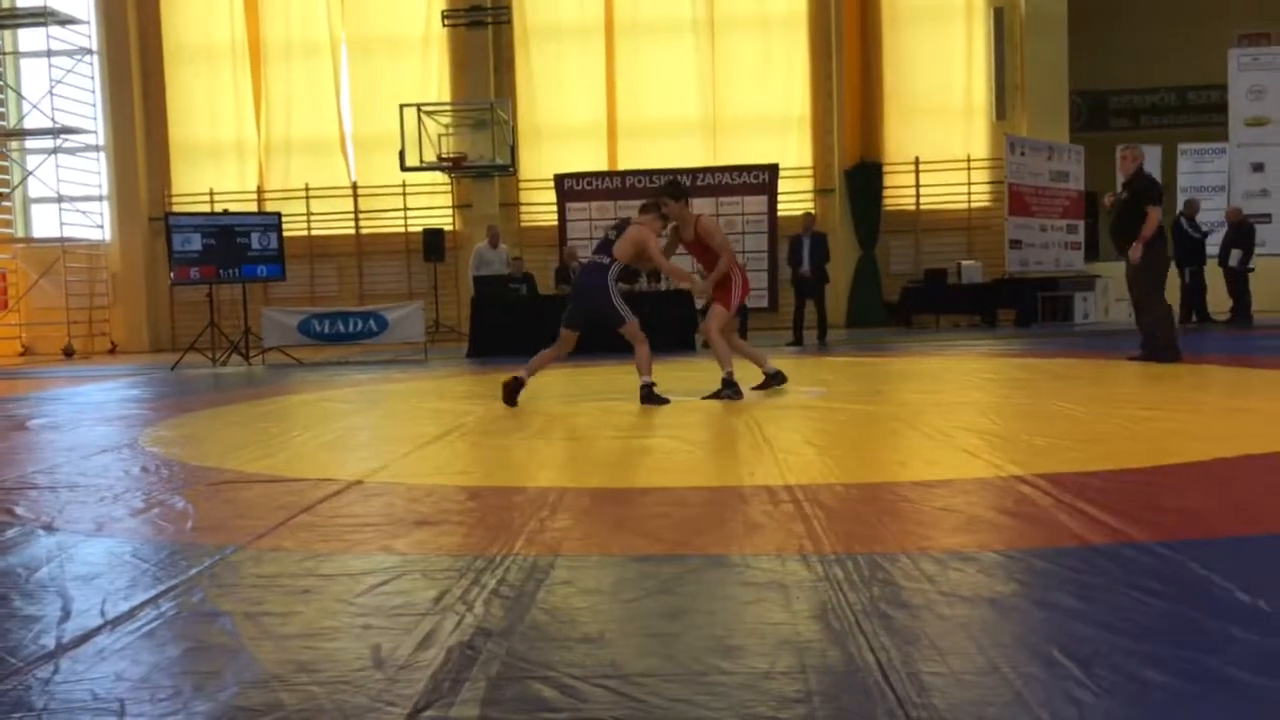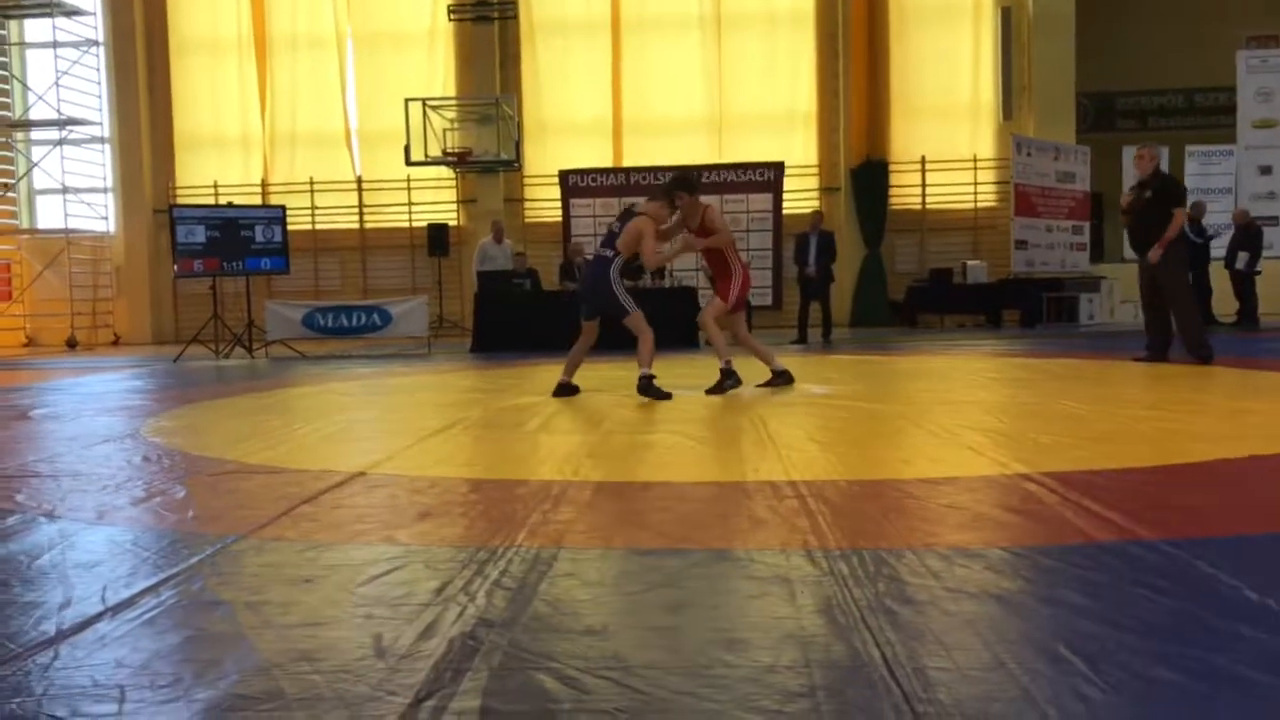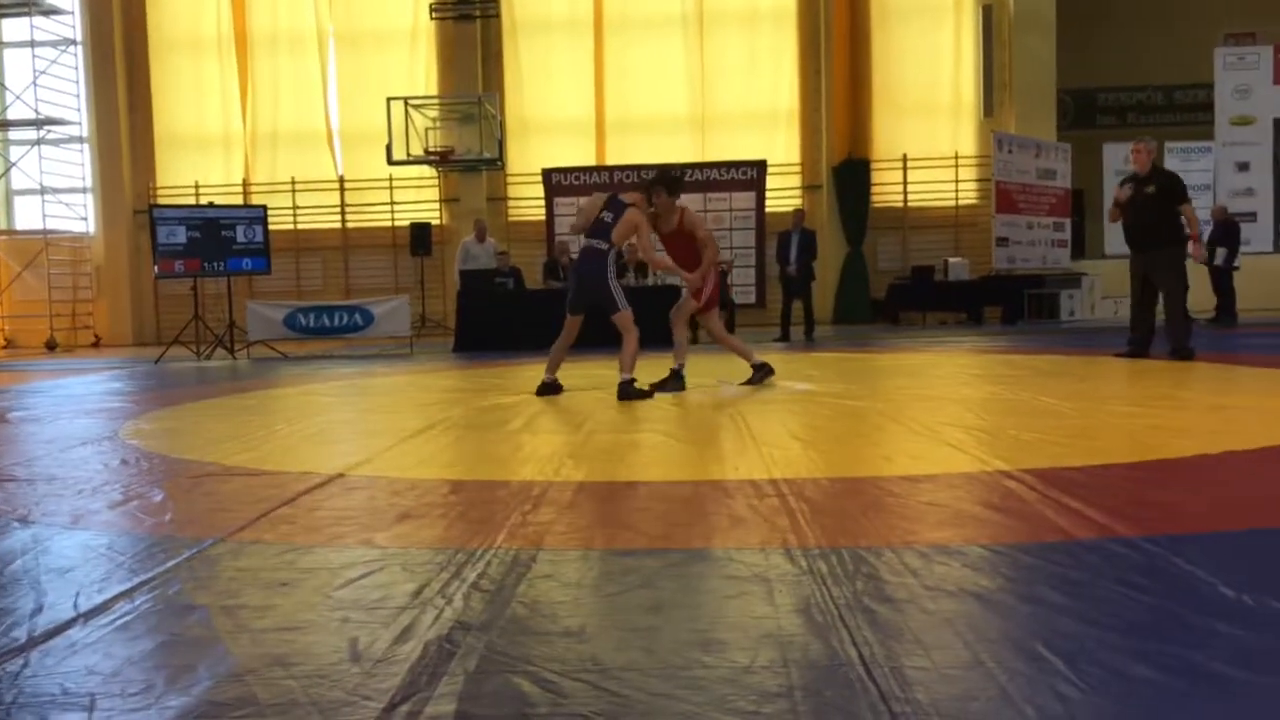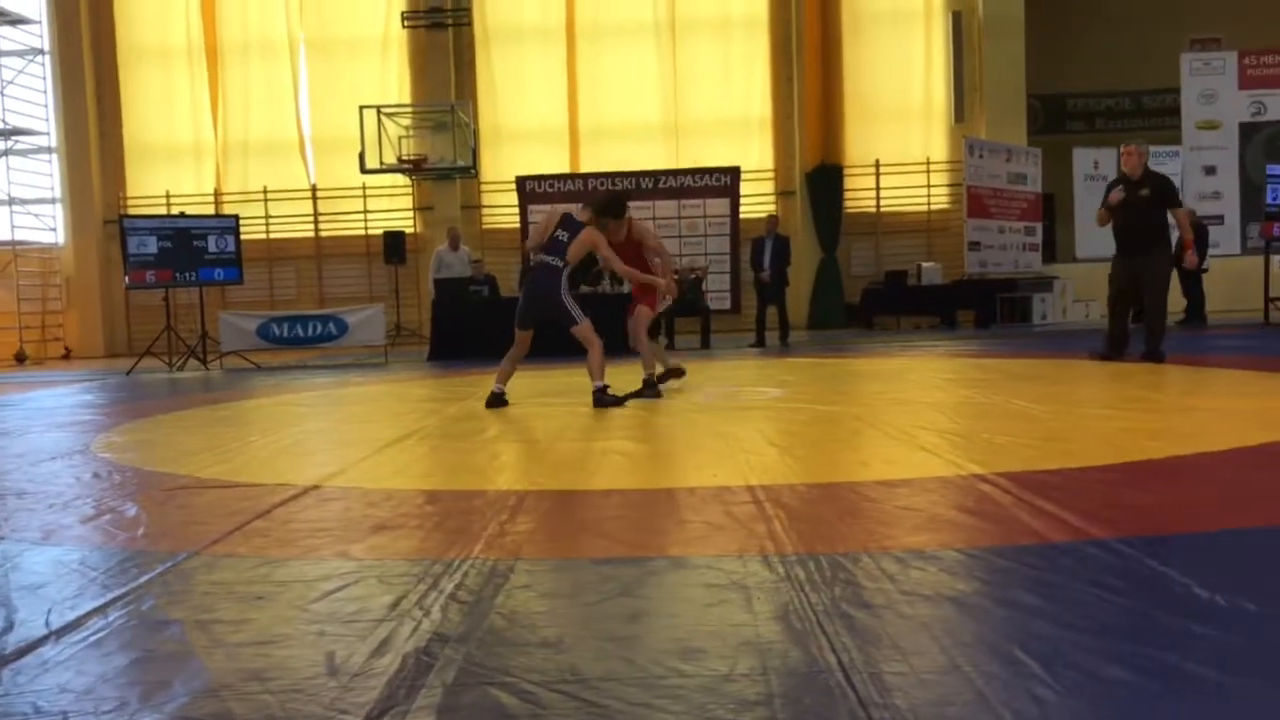
dt=0.3s
person 1, frame 1
left shoulder: (1146, 183)
right shoulder: (1127, 187)
left elbow: (1154, 215)
left wrist: (1138, 243)
right wrist: (1111, 207)
left hip: (1147, 252)
right hip: (1134, 254)
left knee: (1152, 300)
right knee: (1141, 302)
left ankle: (1167, 349)
right ankle: (1150, 349)
person 1, frame 2
left shoulder: (1168, 184)
right shoulder: (1135, 190)
left elbow: (1180, 217)
right elbow: (1128, 224)
left wrist: (1160, 246)
right wrist: (1124, 208)
left hip: (1168, 255)
right hip: (1147, 257)
left knee: (1181, 301)
right knee: (1152, 305)
left ankle: (1199, 348)
right ankle: (1157, 350)
person 1, frame 3
left shoulder: (1168, 179)
right shoulder: (1127, 183)
left elbow: (1187, 212)
right elbow: (1113, 218)
left wrist: (1196, 242)
right wrist: (1118, 201)
left hip: (1166, 251)
right hip: (1139, 253)
left knee: (1174, 299)
right knee: (1140, 301)
left ankle: (1180, 346)
right ankle: (1138, 345)
person 1, frame 4
left shoulder: (1160, 183)
right shoulder: (1115, 186)
left elbow: (1180, 215)
right elbow: (1100, 222)
left wrist: (1189, 248)
right wrist: (1109, 204)
left hip: (1155, 254)
right hip: (1124, 255)
left knee: (1155, 303)
right knee: (1117, 302)
left ankle: (1153, 349)
right ankle: (1114, 347)
person 2, frame 1
left shoulder: (704, 224)
right shoulder: (676, 231)
left elbow: (728, 255)
right elbow: (663, 257)
left wrist: (710, 281)
left hip: (733, 281)
right hip: (721, 283)
left knee: (710, 328)
right knee: (727, 336)
left ankle: (730, 384)
right ankle: (772, 373)
person 2, frame 2
left shoulder: (710, 213)
right shoulder: (685, 219)
left elbow: (727, 238)
left wrist: (703, 242)
left hip: (734, 275)
right hip: (723, 277)
left knee: (706, 318)
right knee: (741, 334)
left ankle: (728, 372)
right ankle: (781, 372)
person 2, frame 3
left shoulder: (688, 218)
right shoulder: (653, 219)
left elbow: (713, 248)
left wrist: (698, 274)
left hip: (706, 276)
right hip: (694, 278)
left knee: (678, 316)
right knee: (717, 333)
left ankle: (676, 375)
right ankle: (760, 366)
person 2, frame 4
left shoulder: (637, 228)
left elbow: (663, 254)
left wrist: (667, 279)
left hip: (653, 285)
right hip: (638, 286)
left knee: (637, 330)
right knee: (635, 337)
left ankle: (649, 384)
right ankle: (673, 366)
person 3, frame 1
left shoulder: (619, 226)
right shoulder: (644, 232)
right elbow: (666, 266)
right wrist: (697, 282)
left hip: (581, 285)
right hip: (602, 288)
left knee: (562, 346)
right knee: (640, 341)
left ankle: (520, 379)
right ankle: (647, 389)
person 3, frame 2
left shoulder: (628, 212)
right shoulder: (647, 224)
right elbow: (650, 263)
left hip: (590, 277)
right hip: (608, 280)
left knee: (588, 337)
right knee: (645, 333)
left ankle: (564, 383)
right ankle: (645, 382)
person 3, frame 3
left shoulder: (600, 199)
right shoulder: (637, 216)
left elbow: (576, 228)
right elbow: (651, 258)
right wrist: (684, 275)
left hip: (580, 270)
right hip: (602, 273)
left knee: (569, 332)
right knee: (630, 332)
left ankle: (548, 381)
right ankle: (626, 384)
person 3, frame 4
left shoulder: (555, 217)
right shoulder: (594, 235)
left elbow: (529, 246)
right elbow: (621, 269)
right wrist: (655, 281)
left hip: (531, 288)
right hip: (556, 290)
left knee: (519, 347)
right knee: (593, 342)
left ankle: (497, 393)
right ankle: (599, 392)
